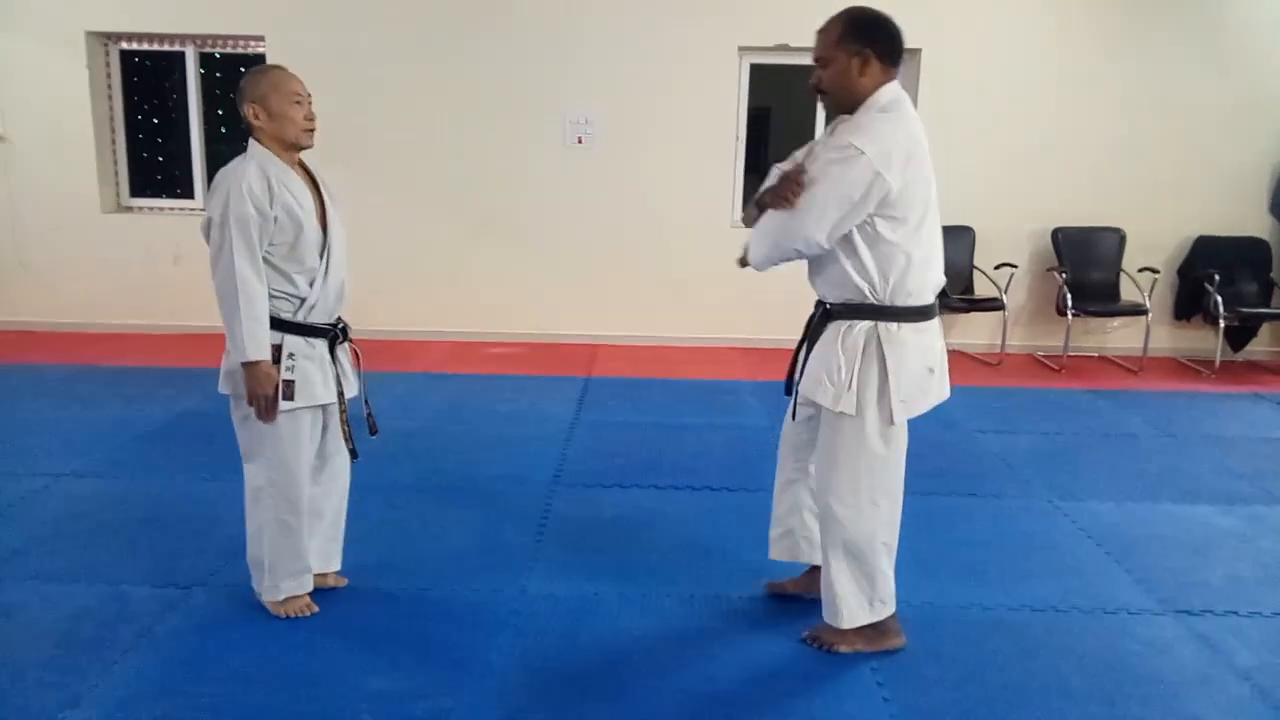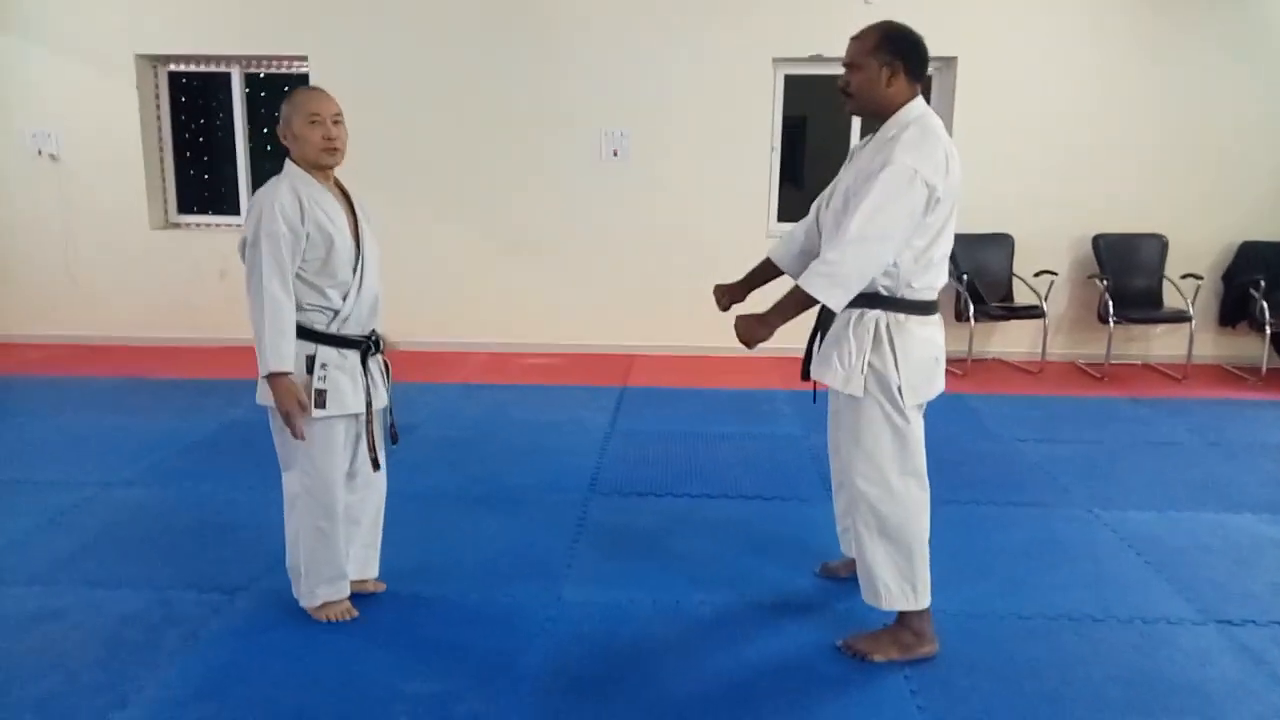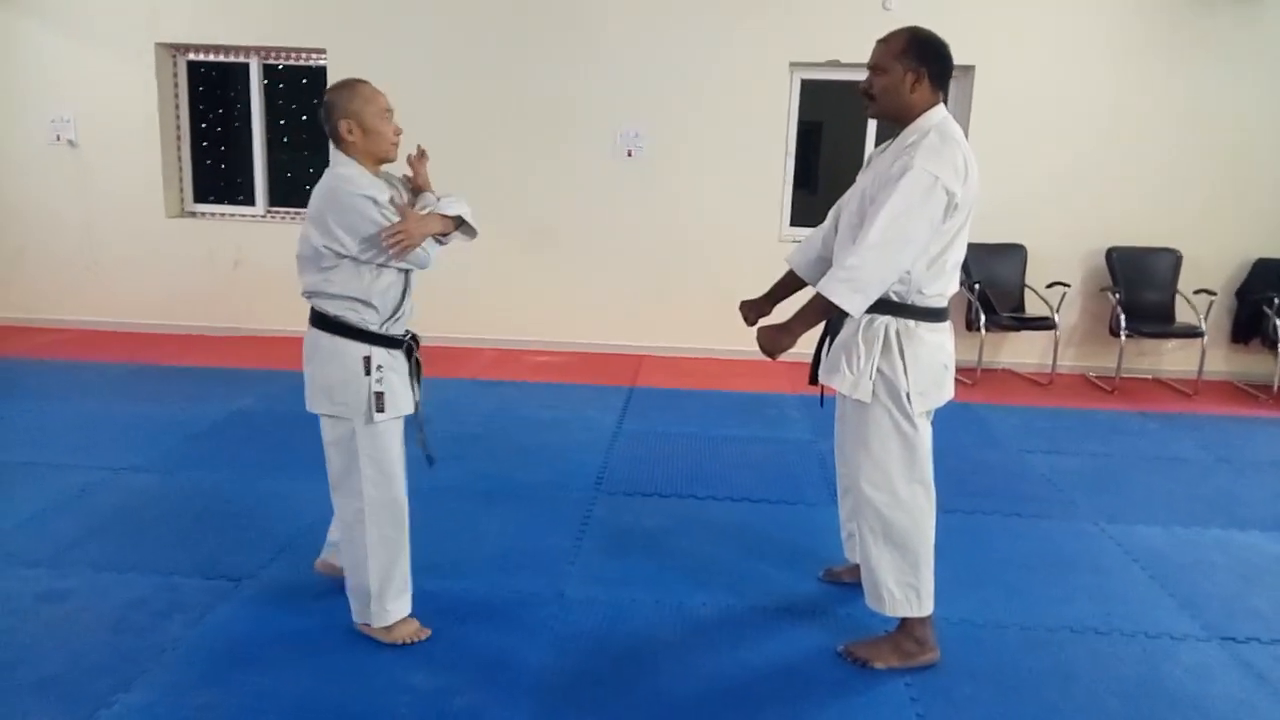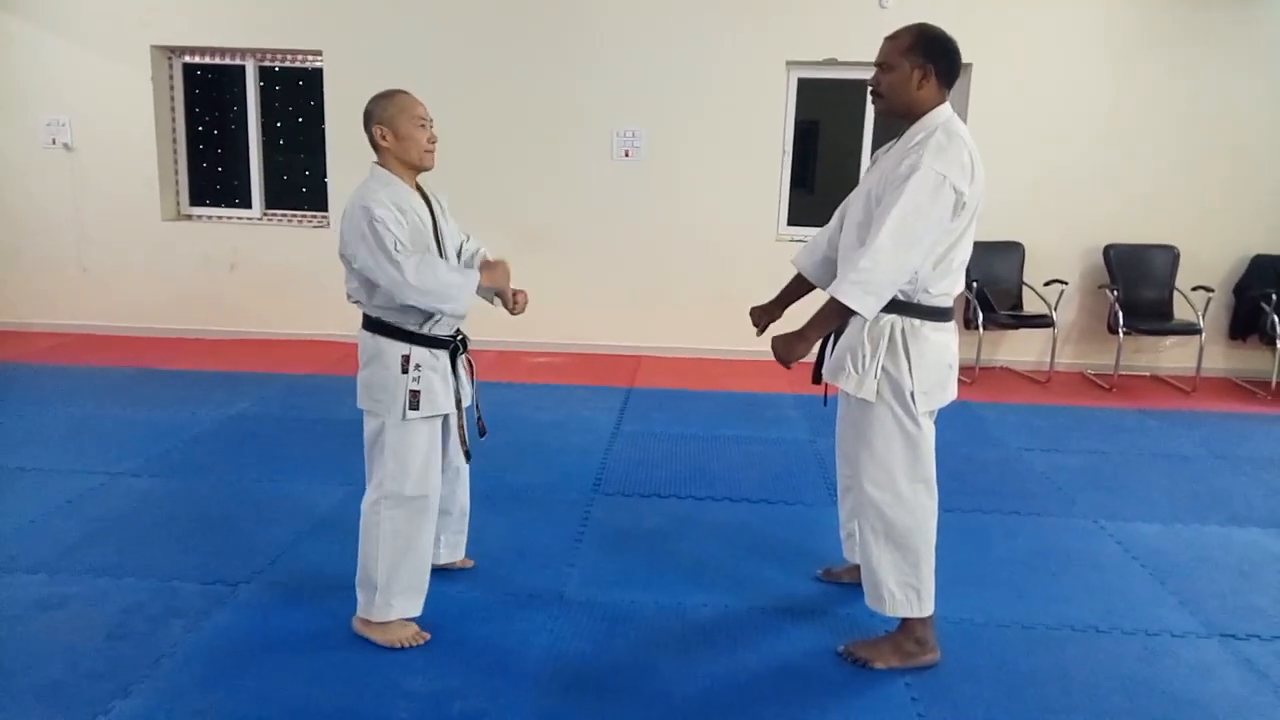
dt=1s
person 1, frame 1
left shoulder: (871, 143)
right shoulder: (861, 126)
left elbow: (795, 229)
right elbow: (773, 204)
left wrist: (755, 246)
right wrist: (776, 193)
left hip: (877, 342)
right hip: (852, 330)
left knee: (854, 484)
right knee: (804, 452)
left ankle: (875, 620)
right ankle: (821, 572)
person 1, frame 2
left shoulder: (916, 148)
right shoulder: (882, 143)
left elbow: (855, 253)
right elbow: (818, 228)
left wrist: (769, 320)
right wrist: (743, 285)
left hip: (886, 336)
right hip: (863, 329)
left knee: (884, 472)
right knee: (857, 461)
left ankle: (914, 624)
right ankle: (867, 556)
person 1, frame 3
left shoulder: (934, 155)
right shoulder: (902, 149)
left elbow: (873, 259)
right elbow: (834, 234)
left wrist: (791, 329)
right wrist: (768, 299)
left hip: (896, 341)
right hip: (873, 334)
left knee: (891, 478)
right knee: (862, 465)
left ankle: (915, 631)
right ankle: (868, 562)
person 1, frame 4
left shoulder: (940, 154)
right shoulder: (906, 148)
left elbow: (883, 261)
right elbow: (839, 236)
left wrist: (806, 337)
right wrist: (778, 304)
left hip: (901, 341)
right hip: (875, 334)
left knee: (893, 478)
right knee: (863, 465)
left ankle: (916, 631)
right ankle: (869, 562)
person 2, frame 1
left shoulder: (305, 178)
right shoulder: (243, 182)
right elbow: (238, 279)
right wrist: (255, 363)
left hip: (323, 350)
right hip: (280, 355)
left knee: (328, 467)
right knee: (282, 476)
left ankle: (312, 564)
right ankle: (281, 584)
person 2, frame 2
left shoulder: (343, 197)
right shoulder: (279, 201)
right elbow: (270, 292)
left wrist: (372, 340)
right wrist: (279, 373)
left hip: (359, 360)
right hip: (312, 365)
left knee: (365, 475)
right knee: (319, 484)
left ankle: (356, 569)
right ankle: (320, 588)
person 2, frame 3
left shoulder: (380, 183)
right shoulder: (345, 193)
left elbow: (454, 213)
right elbow: (417, 254)
left wrist: (430, 217)
right wrist: (424, 197)
left hip: (377, 351)
right hip: (353, 357)
left knee: (371, 476)
right knee: (374, 487)
left ankle: (340, 555)
right ankle: (380, 611)
person 2, frame 4
left shoulder: (427, 198)
right shoulder: (371, 205)
left elbow: (466, 253)
right elbow: (408, 277)
left wrist: (503, 288)
right wrist: (480, 279)
left hip: (441, 354)
right hip: (400, 360)
left knee: (448, 464)
right knee: (403, 484)
left ankle: (438, 549)
right ankle: (378, 610)
